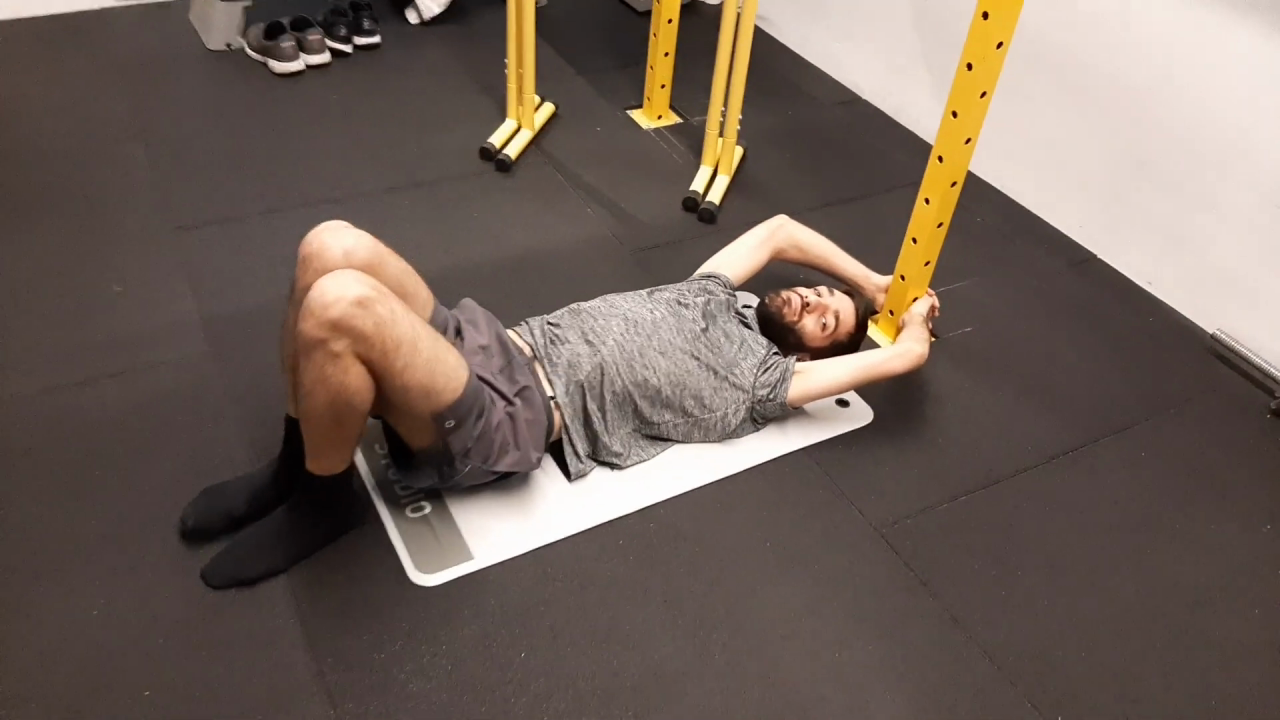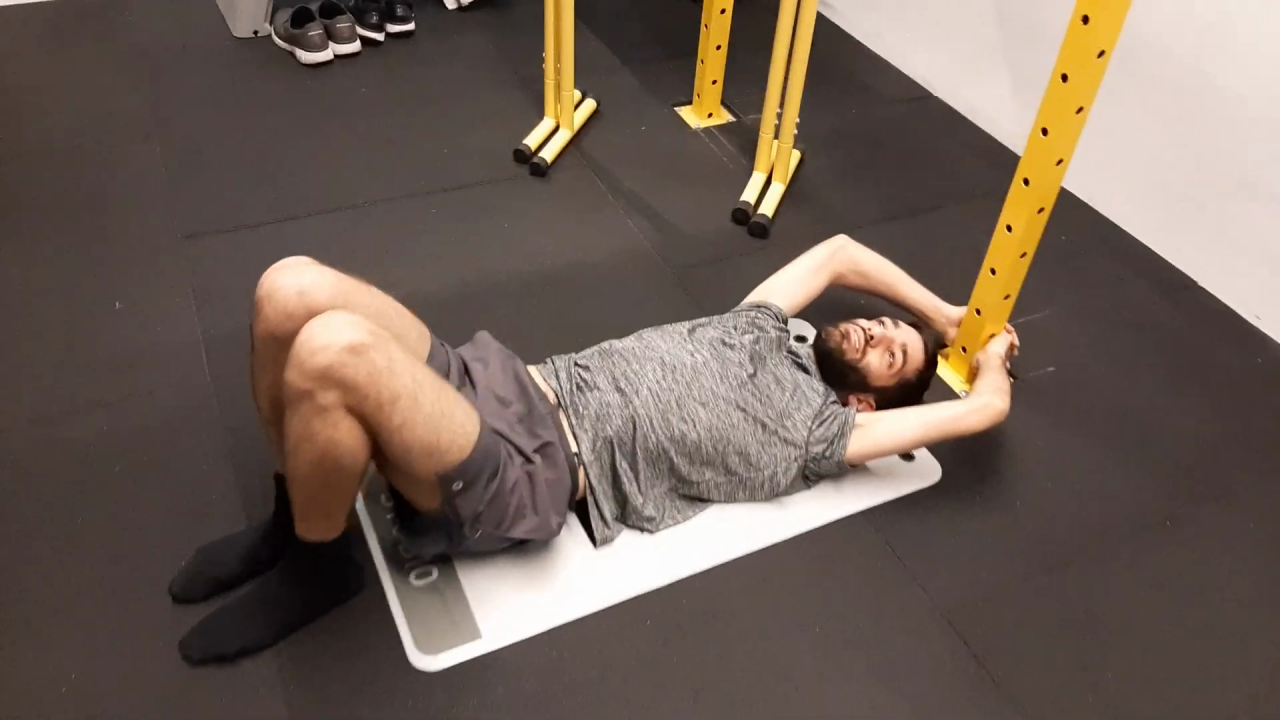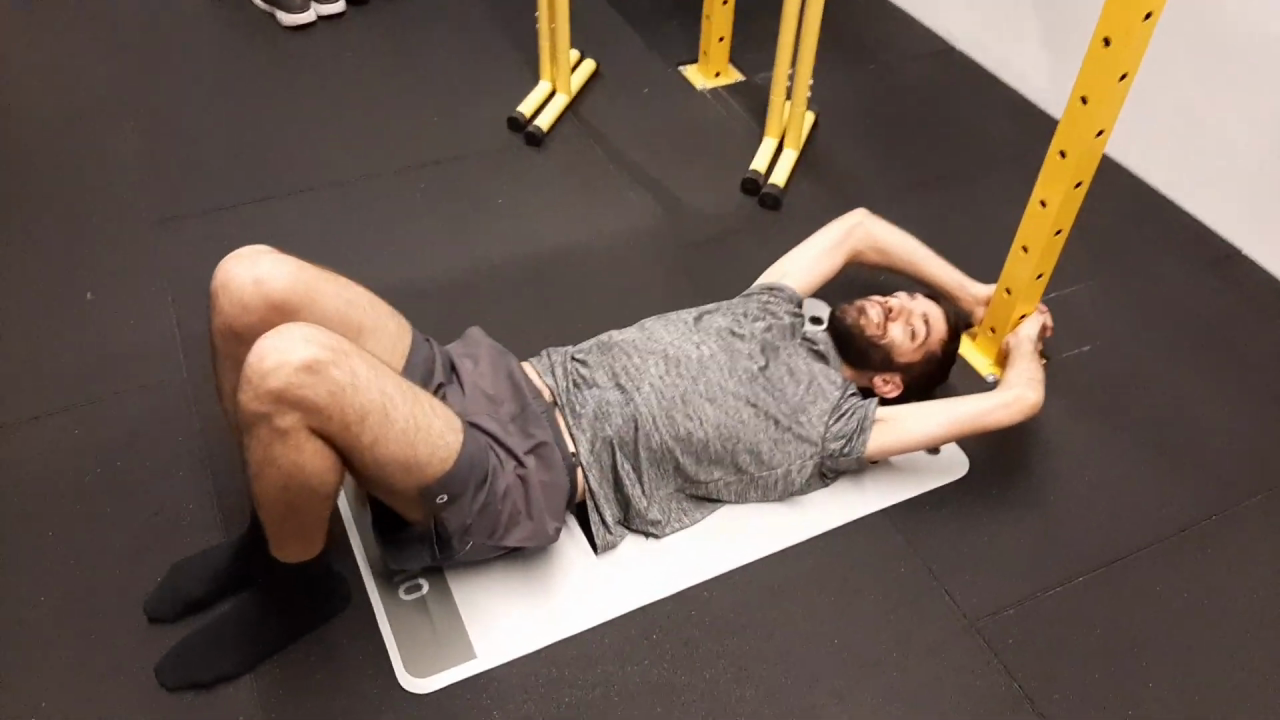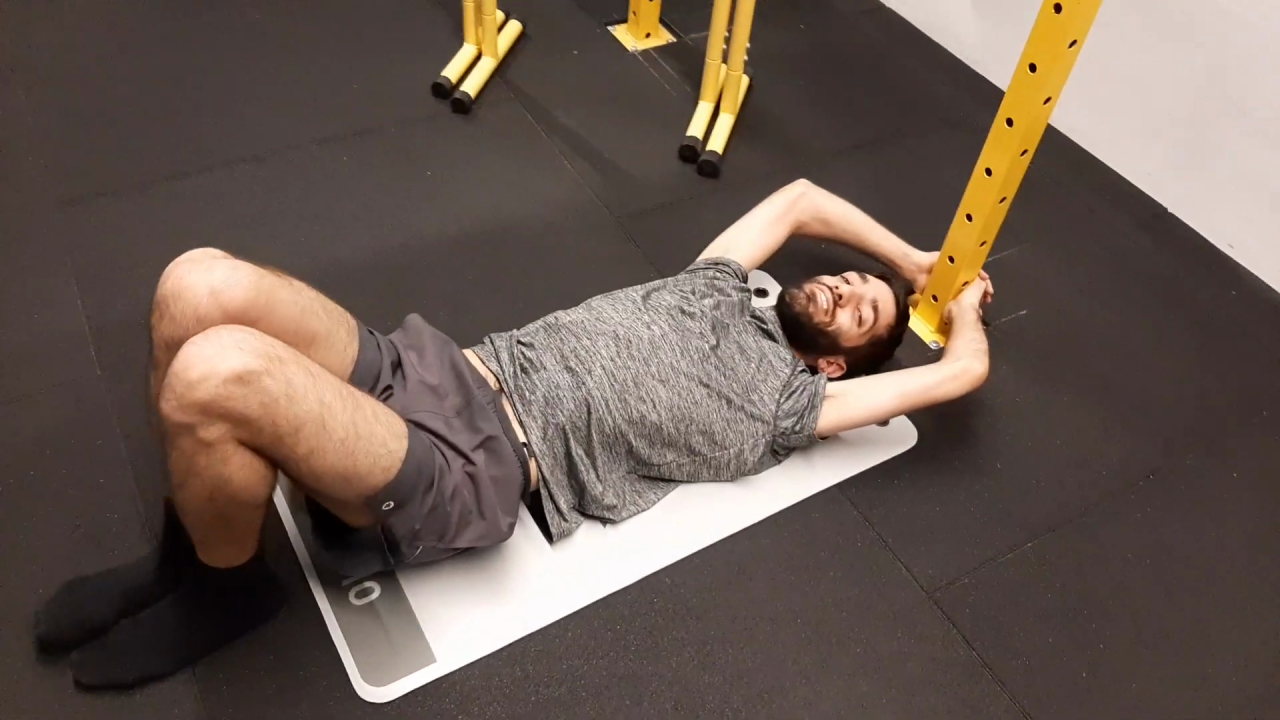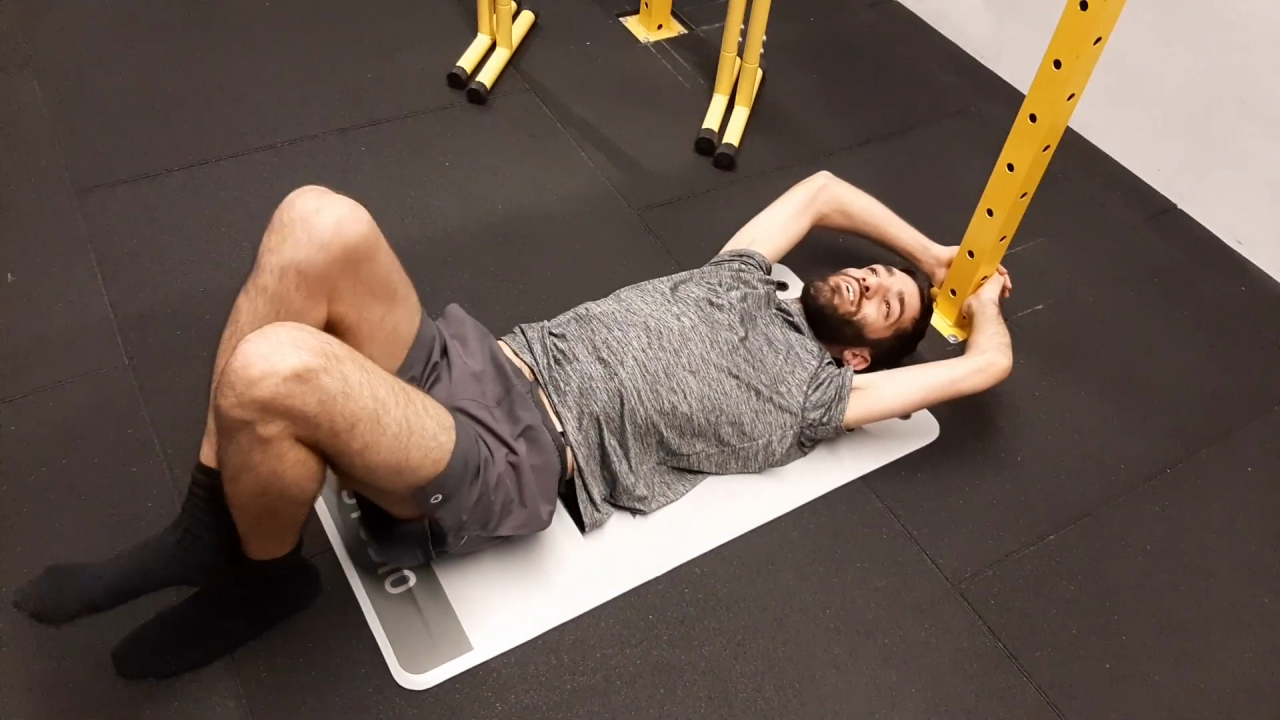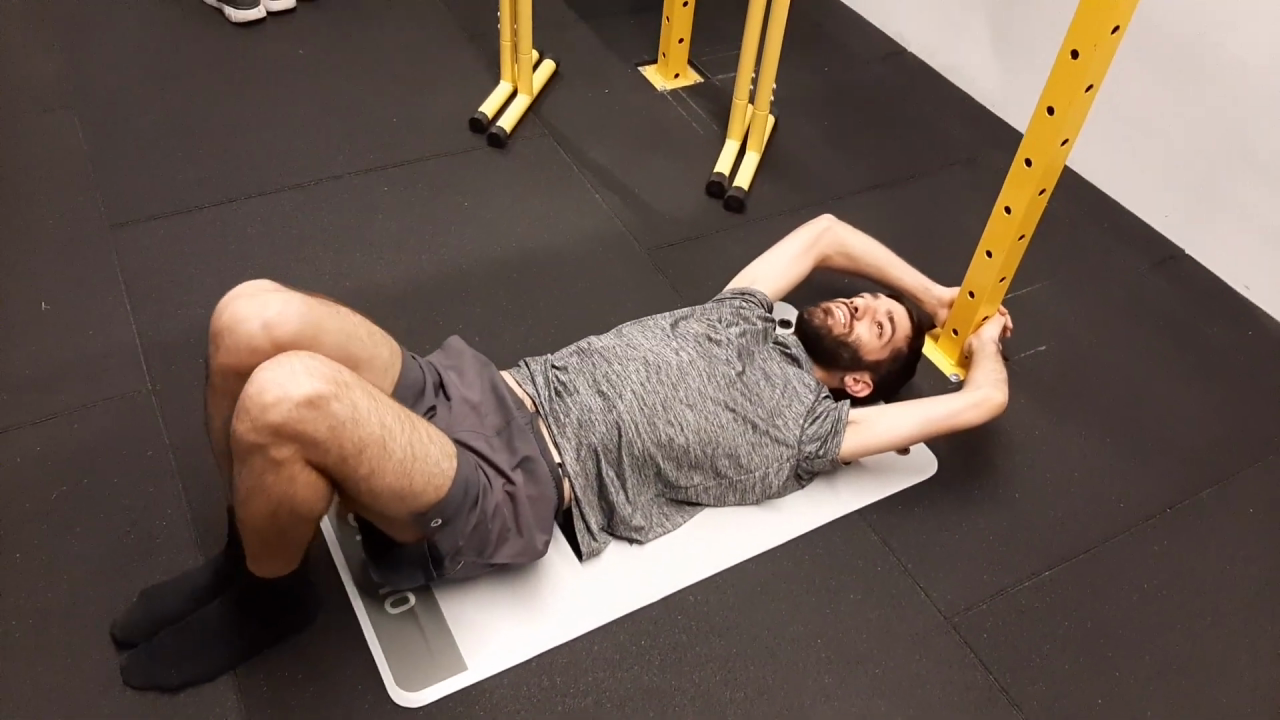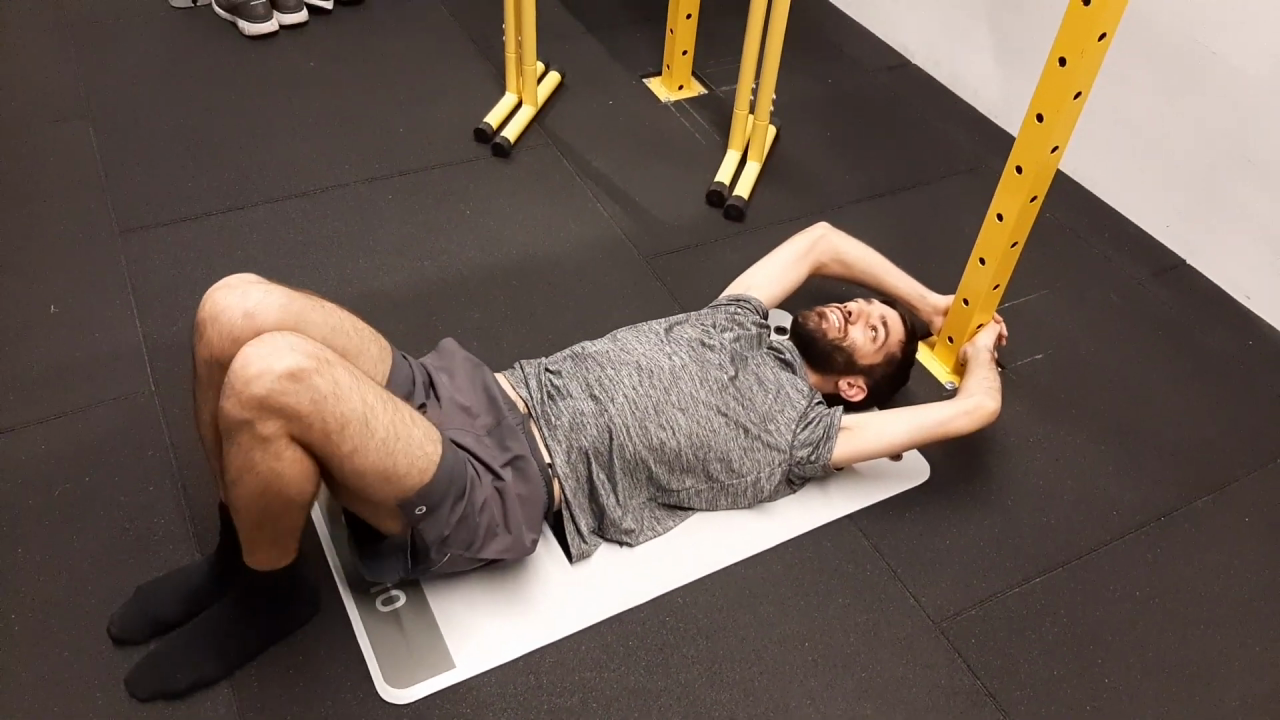
dt=0.5s
person 1, frame 1
left shoulder: (764, 383)
right shoulder: (714, 300)
left elbow: (905, 355)
right elbow: (780, 230)
right wrist: (877, 282)
left hip: (503, 422)
right hip: (493, 346)
left knee: (341, 305)
right knee: (333, 249)
left ankle: (322, 499)
right ankle: (295, 466)
person 1, frame 2
left shoulder: (820, 432)
right shoulder: (762, 333)
left elbow: (985, 408)
right elbow: (839, 250)
right wrist: (946, 314)
left hip: (522, 477)
right hip: (512, 385)
left knee: (331, 351)
right knee: (292, 291)
left ankle: (314, 566)
right ankle: (292, 518)
person 1, frame 3
left shoulder: (840, 425)
right shoulder: (773, 315)
left elbow: (1013, 400)
right elbow: (858, 225)
right wrist: (974, 291)
left hip: (523, 475)
right hip: (504, 382)
left knee: (288, 370)
right knee: (251, 286)
left ankle: (293, 586)
right ankle: (269, 537)
person 1, frame 4
left shoulder: (790, 402)
right shoulder: (718, 292)
left elbow: (962, 370)
right elbow: (801, 196)
right wrist: (912, 256)
left hip: (469, 473)
right hip: (448, 372)
left knee: (218, 376)
right knee: (206, 290)
left ankle: (223, 588)
right ankle: (184, 547)
person 1, frame 5
left shoulder: (815, 397)
right shoulder: (744, 284)
left elbow: (981, 365)
right elbow: (821, 188)
right wrist: (933, 251)
left hip: (507, 467)
right hip: (479, 368)
left knee: (274, 374)
right knee: (323, 226)
left ankle: (265, 579)
right ankle: (207, 526)
person 1, frame 6
left shoulder: (814, 427)
right shoulder: (745, 321)
left elbow: (981, 400)
right elbow: (824, 231)
right wrist: (937, 292)
left hip: (508, 492)
right hip: (485, 394)
left knee: (286, 399)
right knee: (254, 320)
left ankle: (263, 596)
right ankle: (247, 549)
person 1, frame 7
left shoulder: (805, 434)
right shoulder: (740, 327)
left elbow: (972, 408)
right elbow: (820, 239)
right wrist: (932, 299)
left hip: (495, 492)
right hip: (473, 396)
left knee: (273, 376)
right knee: (239, 313)
left ankle: (266, 592)
right ankle: (238, 552)
